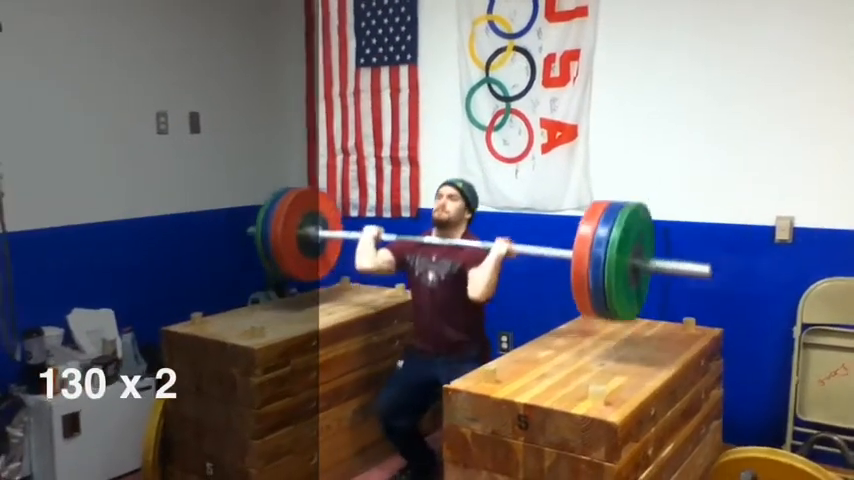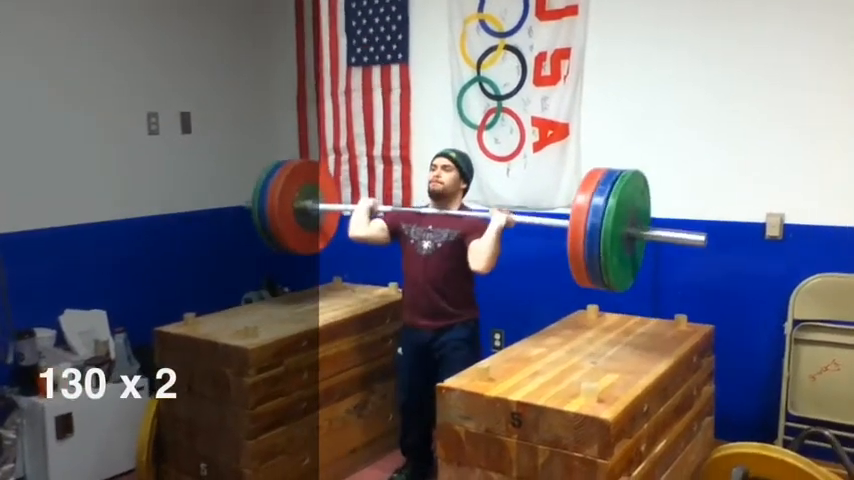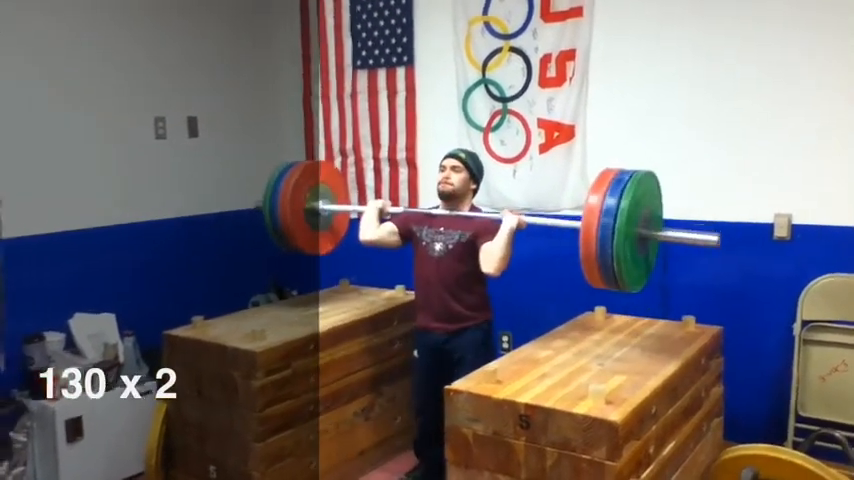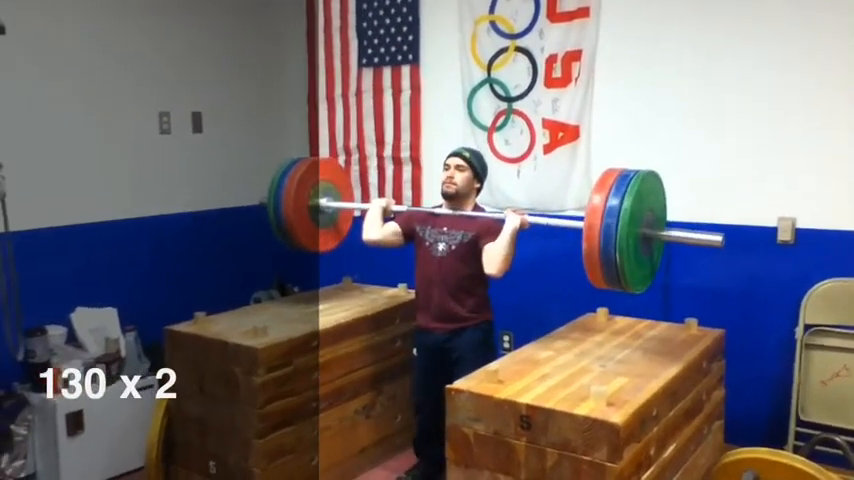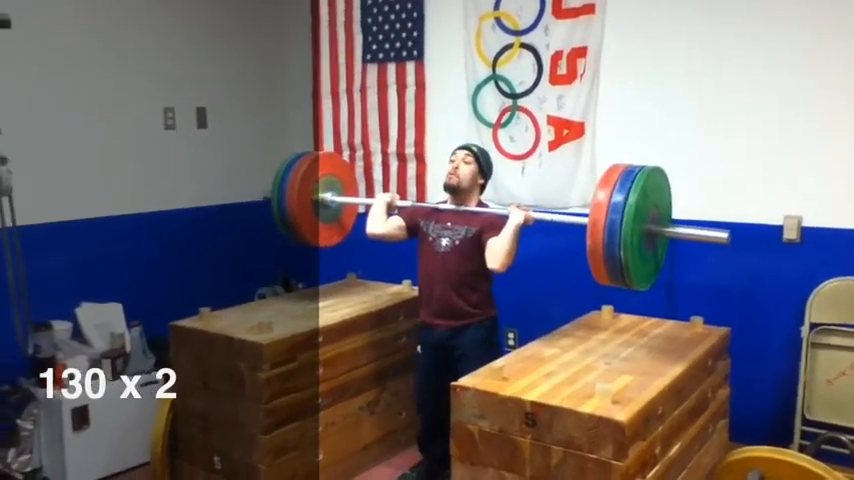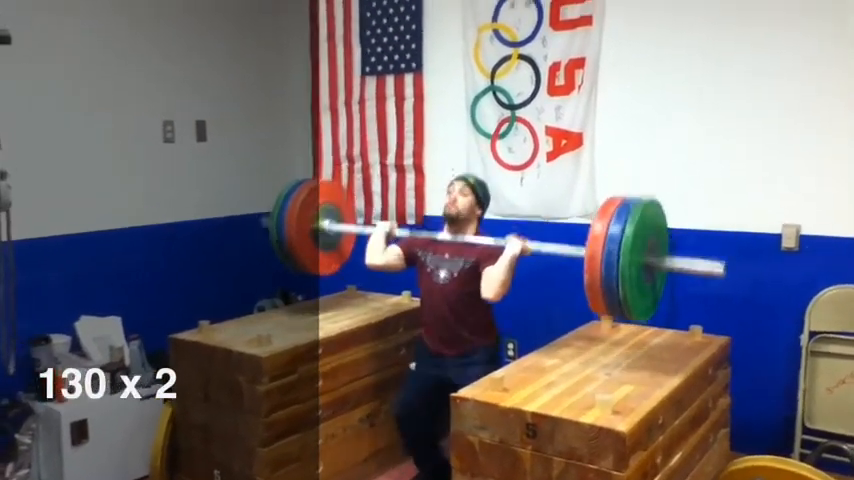
dt=0.4s
person 1, frame 1
left shoulder: (474, 252)
right shoulder: (411, 247)
left elbow: (478, 293)
right elbow: (366, 264)
left wrist: (497, 256)
right wrist: (368, 237)
left hip: (464, 357)
right hip: (421, 352)
right knee: (390, 412)
person 1, frame 2
left shoulder: (472, 224)
right shoulder: (405, 218)
left elbow: (481, 264)
right elbow: (358, 232)
left wrist: (497, 226)
right wrist: (364, 206)
left hip: (456, 332)
right hip: (414, 330)
right knee: (411, 403)
person 1, frame 3
left shoulder: (483, 225)
right shoulder: (416, 220)
left elbow: (492, 266)
right elbow: (369, 236)
left wrist: (509, 227)
right wrist: (374, 209)
left hip: (470, 333)
right hip: (428, 332)
right knee: (427, 406)
person 1, frame 4
left shoulder: (487, 225)
right shoulder: (420, 219)
left elbow: (494, 268)
right elbow: (373, 236)
left wrist: (512, 227)
right wrist: (378, 208)
left hip: (470, 333)
right hip: (427, 331)
right knee: (426, 405)
person 1, frame 5
left shoulder: (491, 220)
right shoulder: (424, 214)
left elbow: (497, 262)
right elbow: (376, 230)
left wrist: (515, 223)
right wrist: (382, 202)
left hip: (474, 330)
right hip: (431, 328)
right knee: (430, 402)
person 1, frame 6
left shoulder: (488, 251)
right shoulder: (421, 244)
left elbow: (491, 293)
right elbow: (375, 262)
left wrist: (512, 254)
right wrist: (382, 233)
left hip: (475, 356)
right hip: (431, 353)
right knee: (408, 417)
